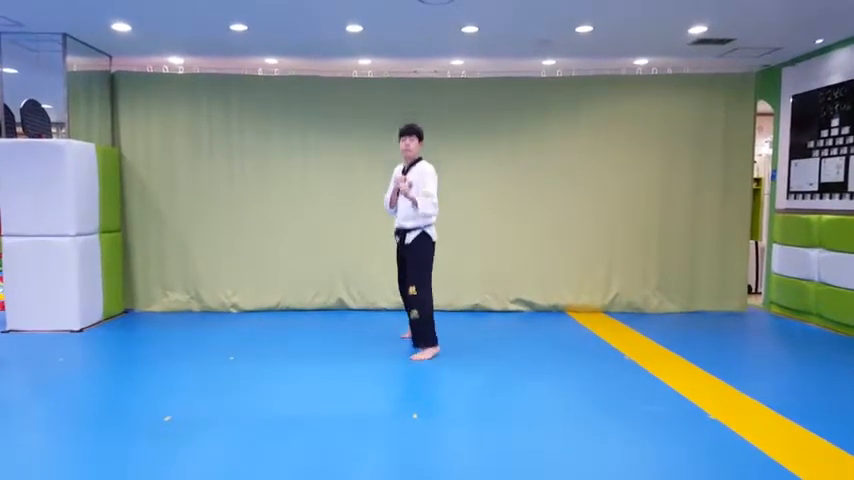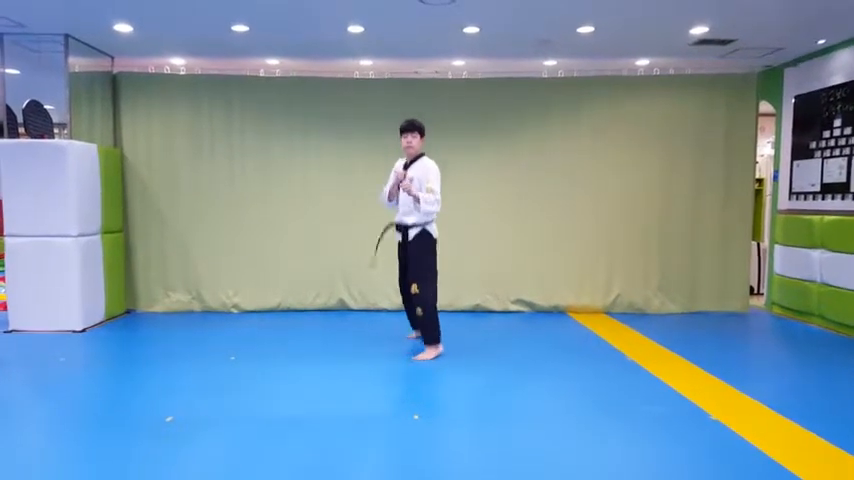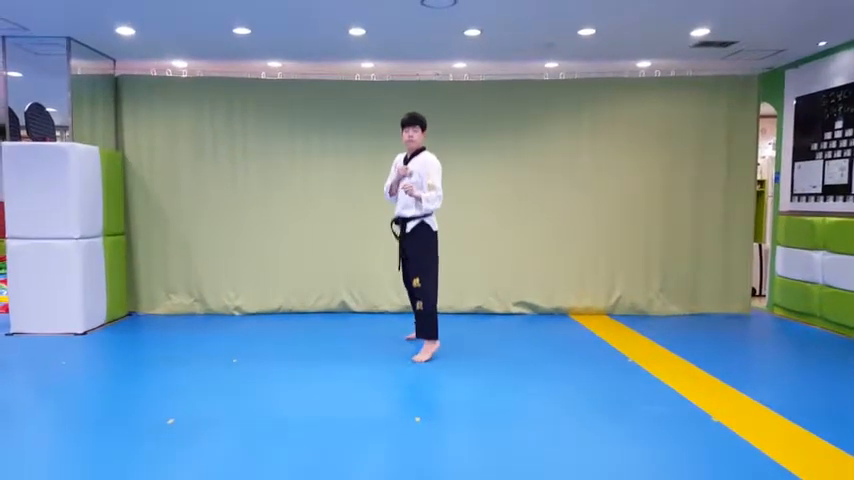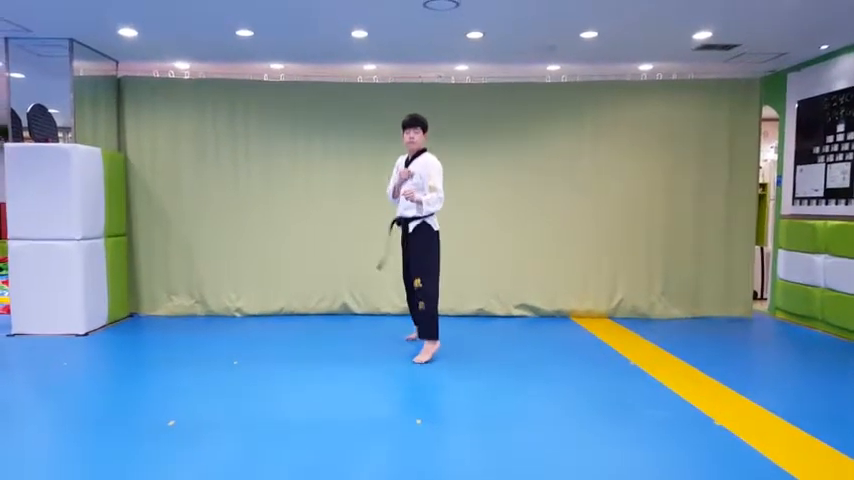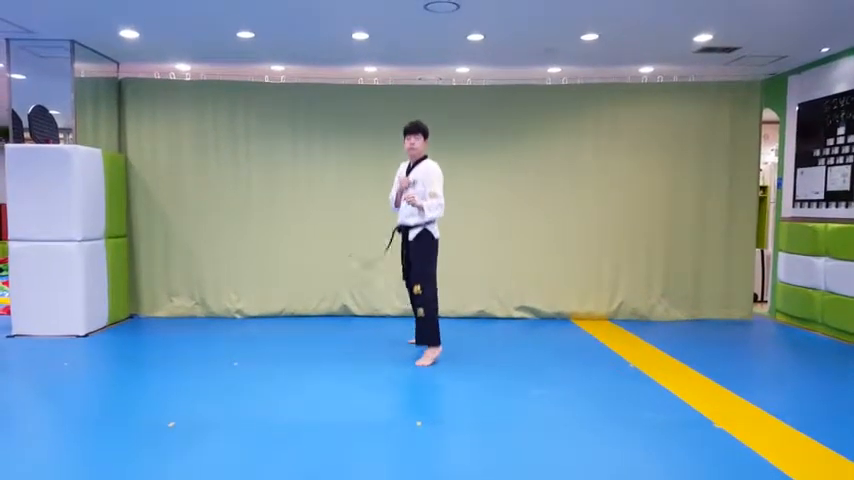
dt=0.3s
person 1, frame 1
left shoulder: (426, 171)
right shoulder: (399, 171)
left elbow: (430, 207)
right elbow: (390, 208)
left wrist: (410, 195)
right wrist: (396, 191)
left hip: (421, 237)
right hip: (404, 237)
left knee: (418, 289)
right knee: (407, 287)
left ankle: (429, 344)
right ankle: (417, 328)
person 1, frame 2
left shoulder: (429, 167)
right shoulder: (399, 165)
left elbow: (434, 204)
right elbow: (388, 201)
left wrist: (415, 194)
right wrist: (395, 184)
left hip: (422, 233)
right hip: (405, 233)
left knee: (422, 286)
right knee: (407, 284)
left ankle: (433, 343)
right ankle: (420, 327)
person 1, frame 3
left shoulder: (429, 161)
right shoulder: (399, 160)
left elbow: (436, 199)
right elbow: (390, 196)
left wrist: (416, 194)
right wrist: (396, 179)
left hip: (422, 227)
right hip: (405, 227)
left knee: (423, 281)
right knee: (411, 279)
left ankle: (431, 339)
right ankle: (422, 327)
person 1, frame 4
left shoulder: (430, 162)
right shoulder: (401, 162)
left elbow: (437, 200)
right elbow: (393, 198)
left wrist: (417, 198)
right wrist: (399, 181)
left hip: (425, 228)
right hip: (408, 228)
left knee: (425, 282)
right knee: (411, 280)
left ankle: (431, 340)
right ankle: (422, 328)
person 1, frame 5
left shoulder: (431, 169)
right shoulder: (403, 168)
left elbow: (438, 207)
right elbow: (395, 206)
left wrist: (418, 203)
right wrist: (400, 190)
left hip: (424, 235)
right hip: (408, 235)
left knee: (424, 287)
right knee: (413, 286)
left ankle: (433, 345)
right ankle: (424, 333)
